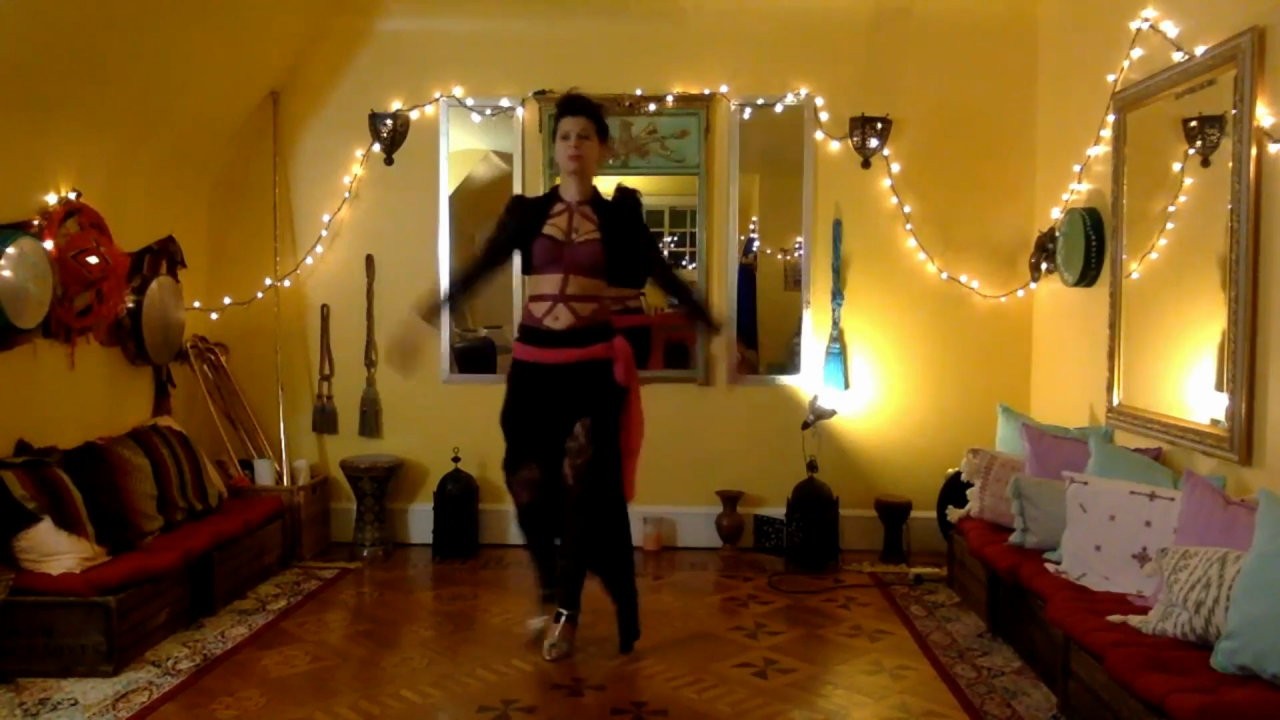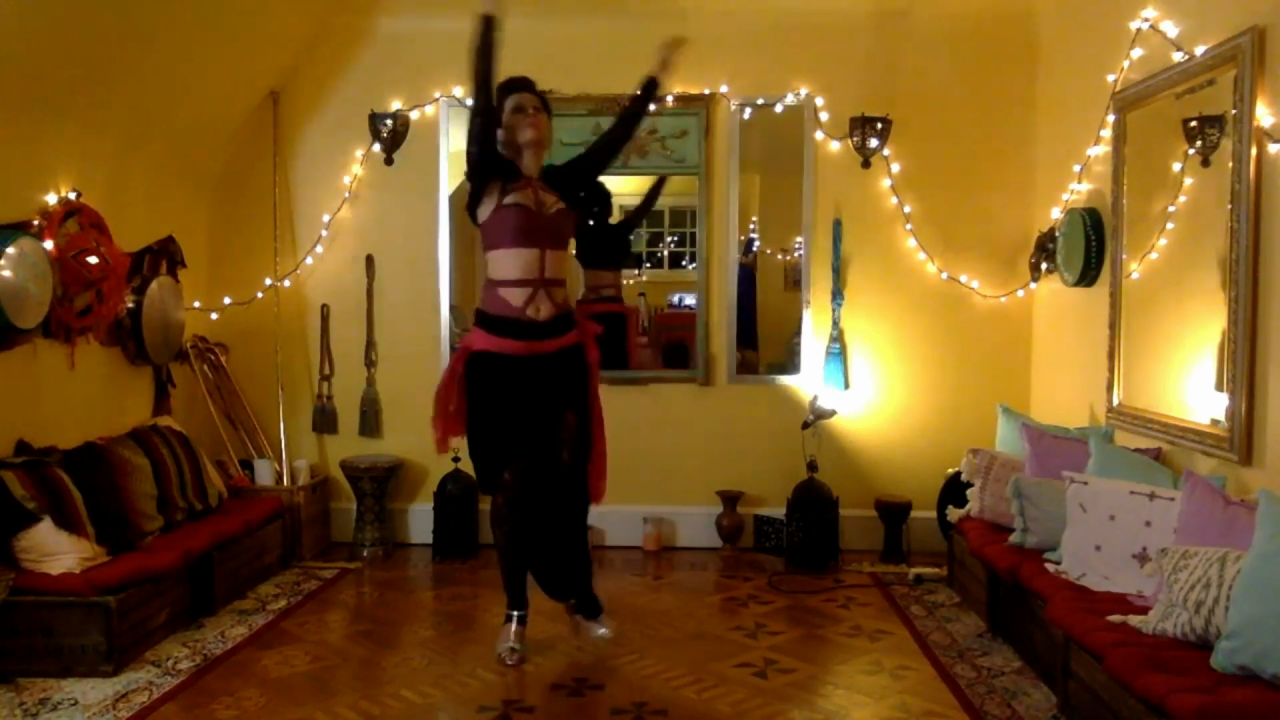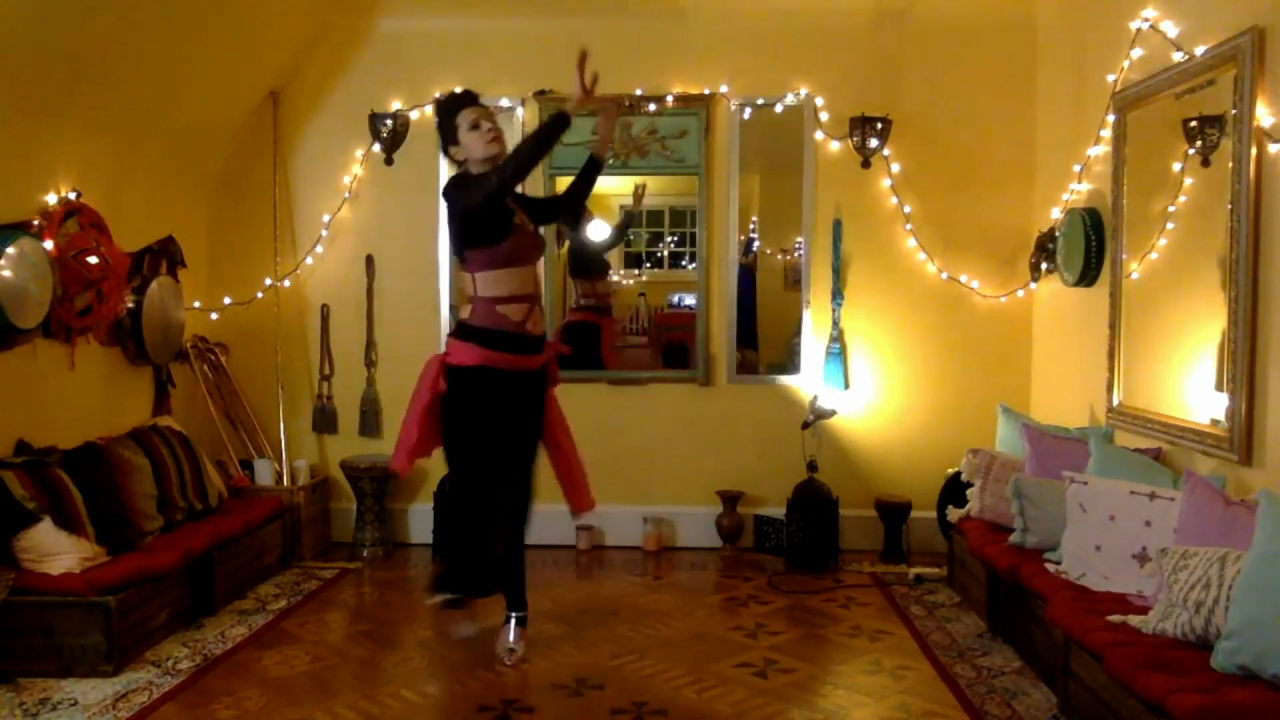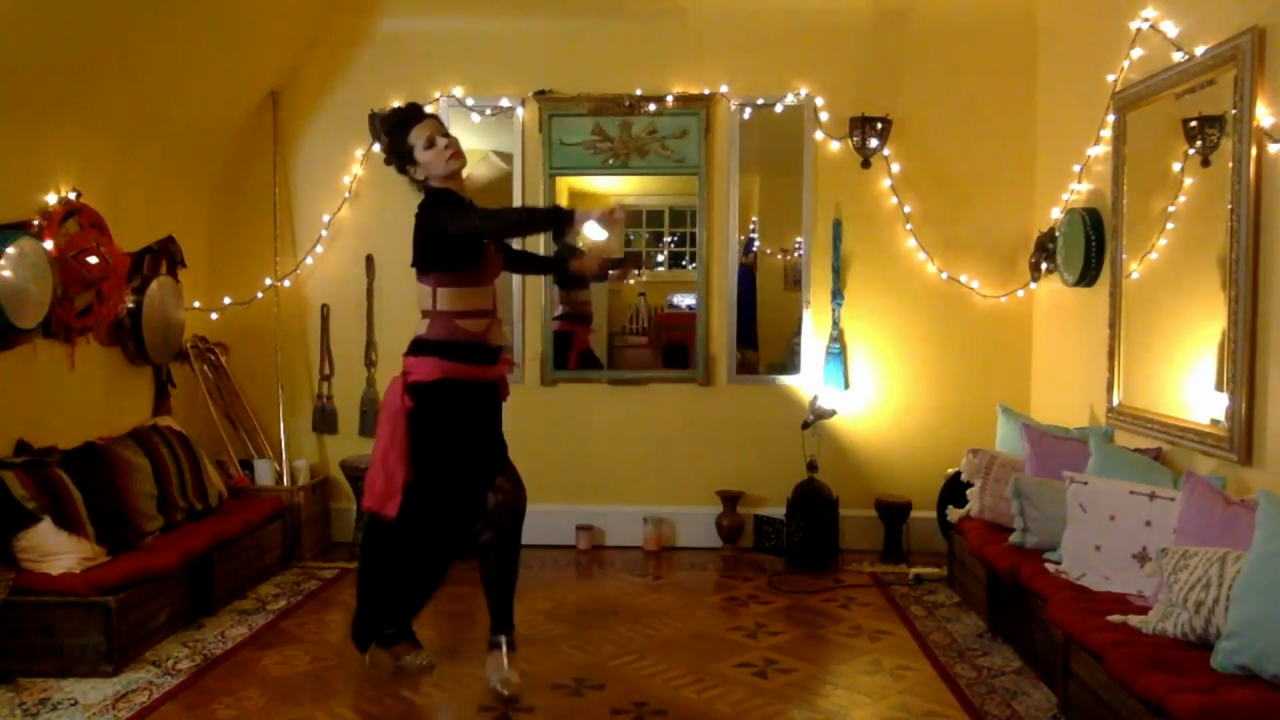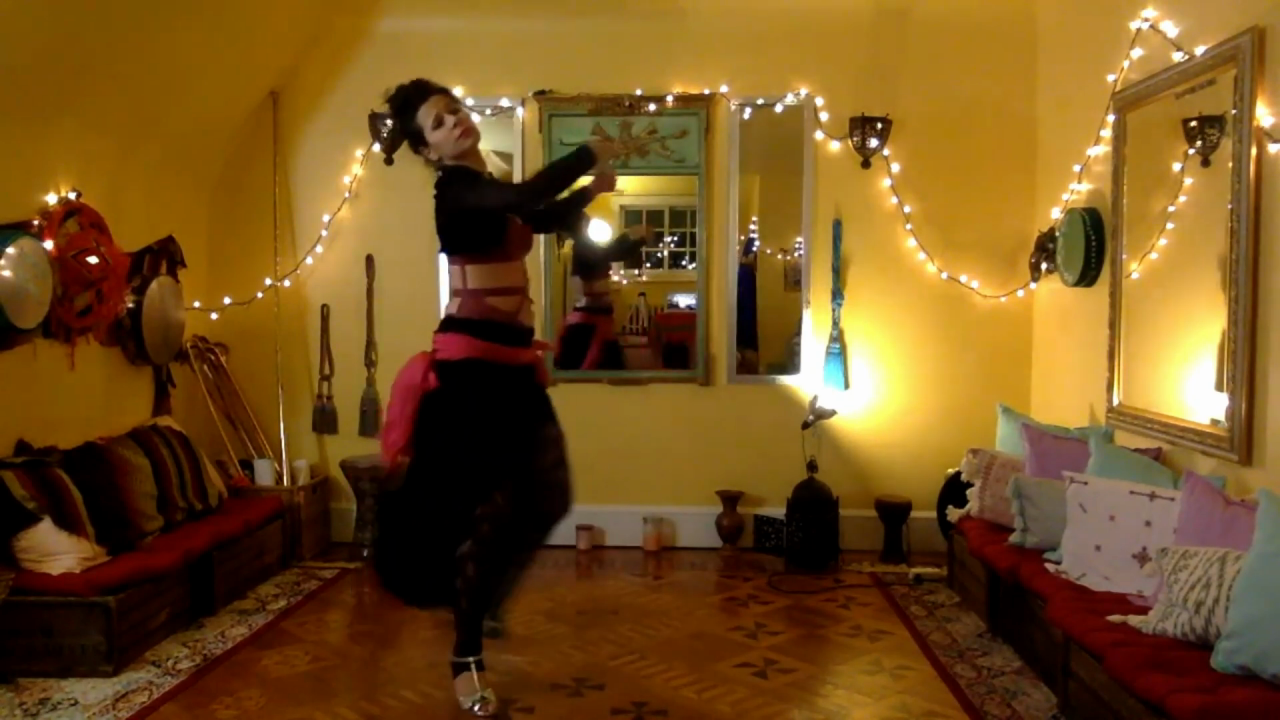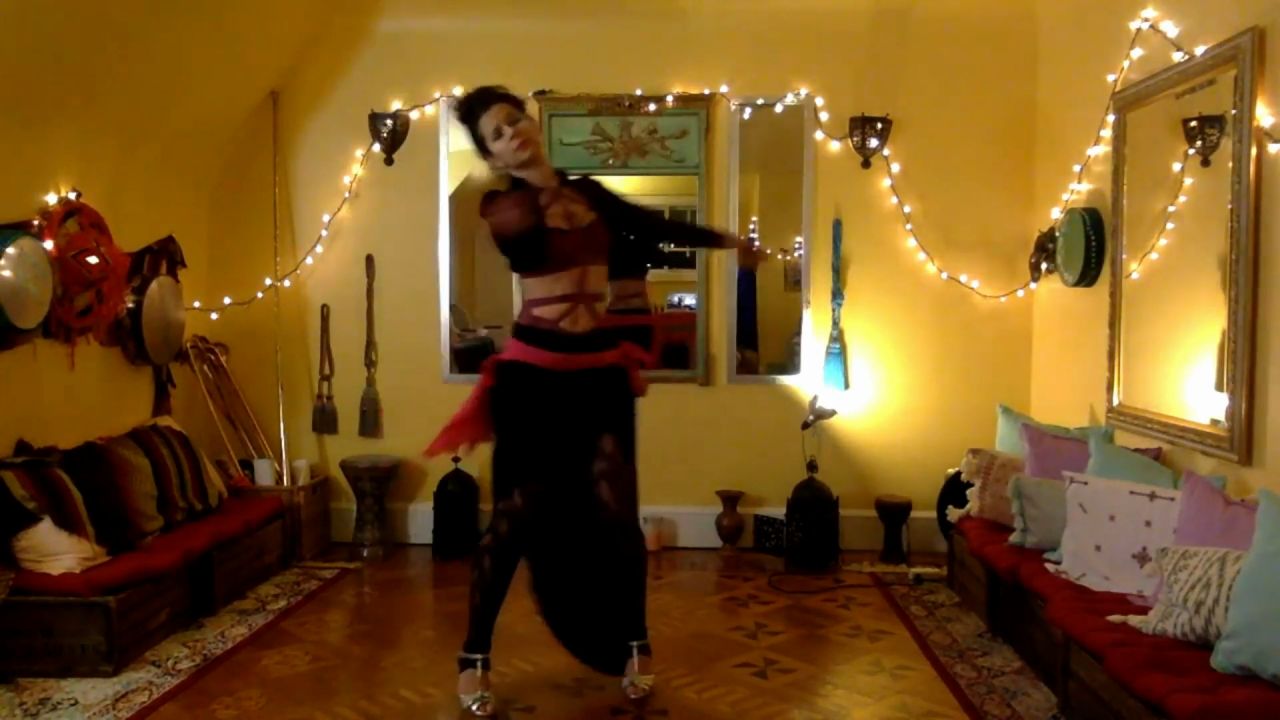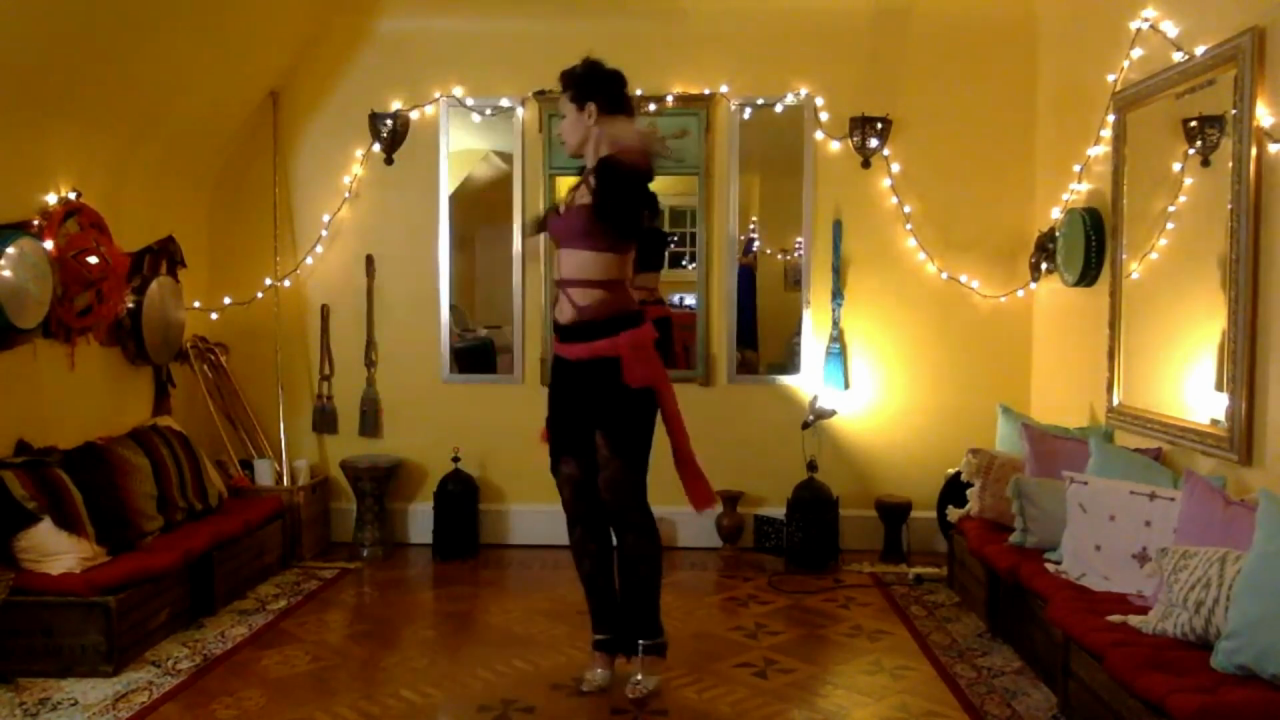
dt=0.4s
person 1, frame 1
left shoulder: (619, 214)
right shoulder: (525, 212)
left elbow: (662, 274)
right elbow: (480, 268)
left wrist: (716, 329)
right wrist: (428, 316)
left hip: (592, 365)
right hip: (533, 362)
left knee: (579, 487)
right knee: (529, 488)
left ankle: (568, 613)
right ankle: (553, 586)
person 1, frame 2
left shoulder: (563, 183)
right shoulder: (489, 177)
left elbow: (617, 134)
right elbow: (477, 91)
left wrist: (652, 79)
left hip: (558, 349)
right hip: (498, 352)
left knee: (565, 477)
right knee: (509, 483)
left ankle: (578, 601)
right ankle: (515, 615)
person 1, frame 3
left shoulder: (514, 202)
right shoulder: (465, 195)
left elbow: (568, 203)
right elbow: (511, 168)
left wrist: (598, 145)
right wrist: (569, 111)
left hip: (526, 361)
right hip: (481, 361)
left knee: (509, 492)
right knee: (491, 493)
person 1, frame 4
left shoulder: (464, 214)
right shoulder: (438, 210)
left elbow: (508, 256)
right elbow: (502, 223)
left wrist: (570, 264)
right wrist: (571, 216)
left hip: (473, 375)
right hip: (444, 377)
left knee: (445, 510)
right knee: (501, 499)
left ankle: (389, 631)
right ankle: (499, 640)
person 1, frame 5
left shoulder: (489, 191)
right shoulder: (458, 188)
left elbow: (538, 216)
right elbow: (522, 195)
left wrist: (587, 192)
right wrist: (588, 155)
left hip: (513, 360)
right hip: (472, 361)
left knee: (549, 495)
right knee: (485, 508)
left ankle: (480, 605)
right ankle: (466, 659)
person 1, frame 6
left shoulder: (587, 192)
right shoulder: (508, 204)
left elbow: (651, 227)
right elbow: (522, 238)
left wrist: (723, 238)
right wrist: (503, 221)
left hip: (601, 369)
right hip: (536, 370)
left knee: (613, 513)
right knee: (517, 516)
left ankle: (633, 648)
right ankle: (473, 658)
person 1, frame 7
left shoulder: (616, 172)
right shoulder: (591, 179)
left elbow: (640, 156)
left wrist: (628, 141)
left hip: (615, 354)
right hip: (570, 358)
left knee: (620, 501)
right knee: (581, 505)
left ankle: (647, 641)
right ankle: (605, 639)
